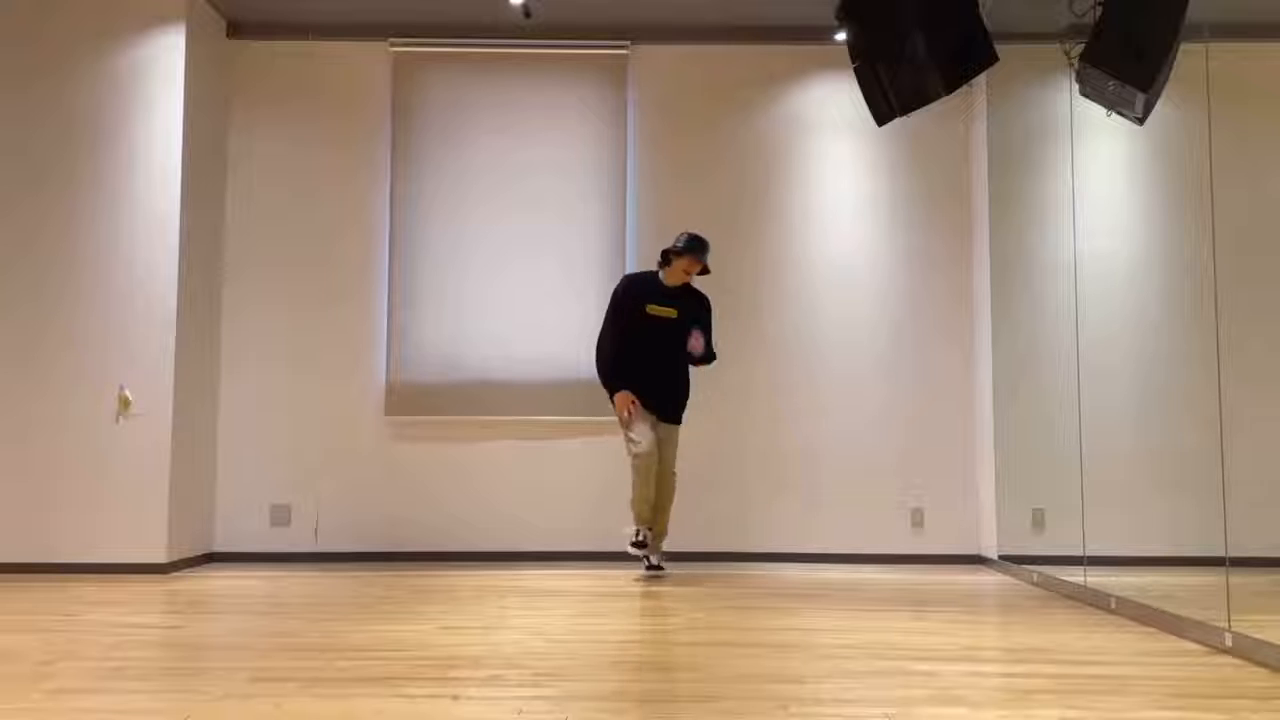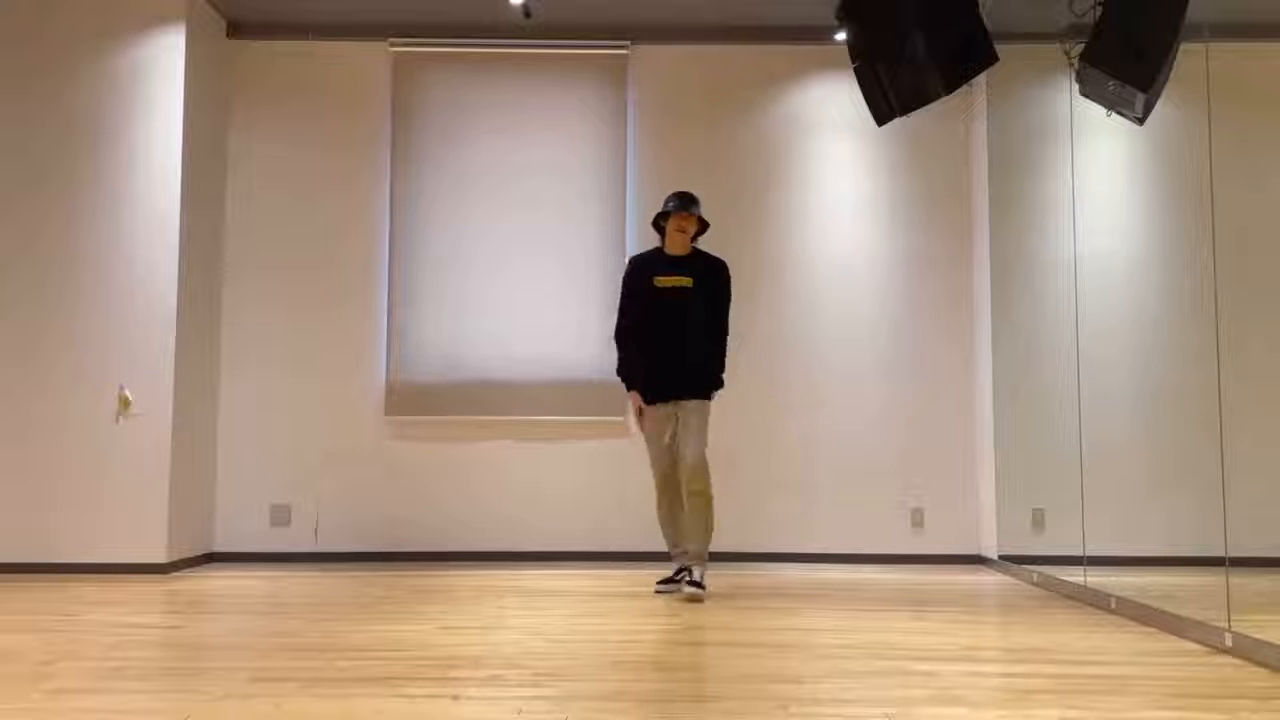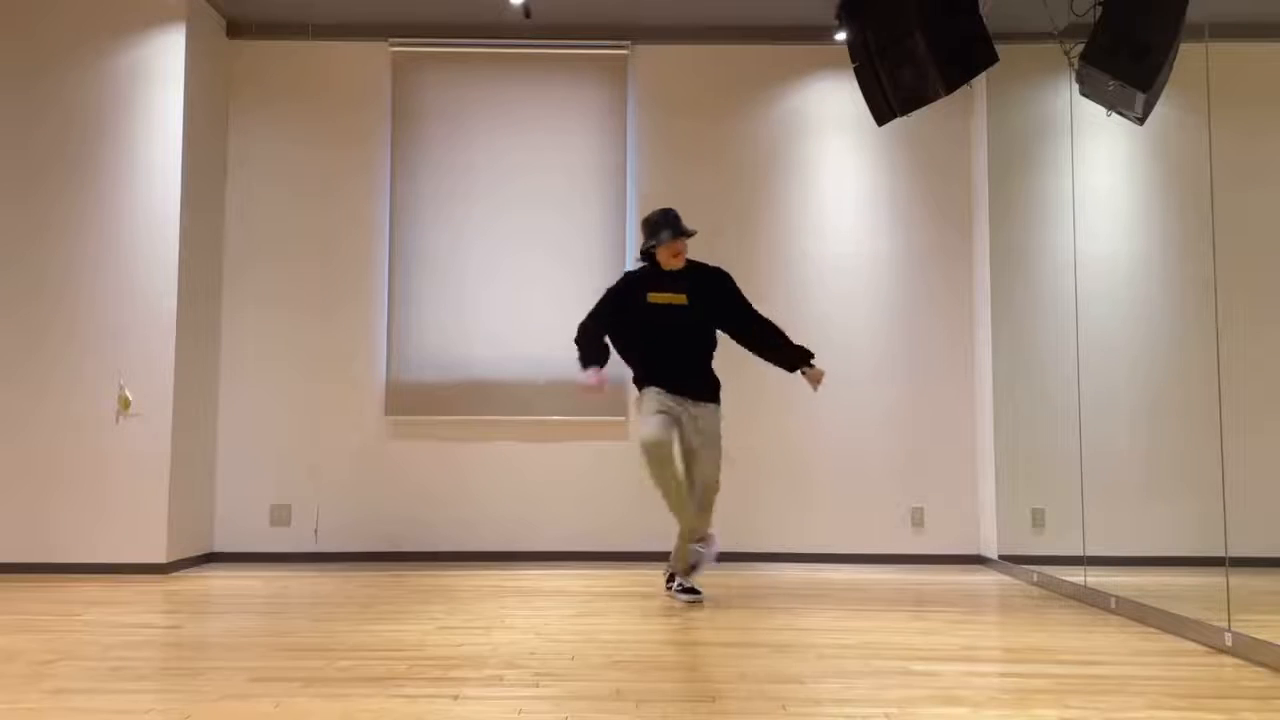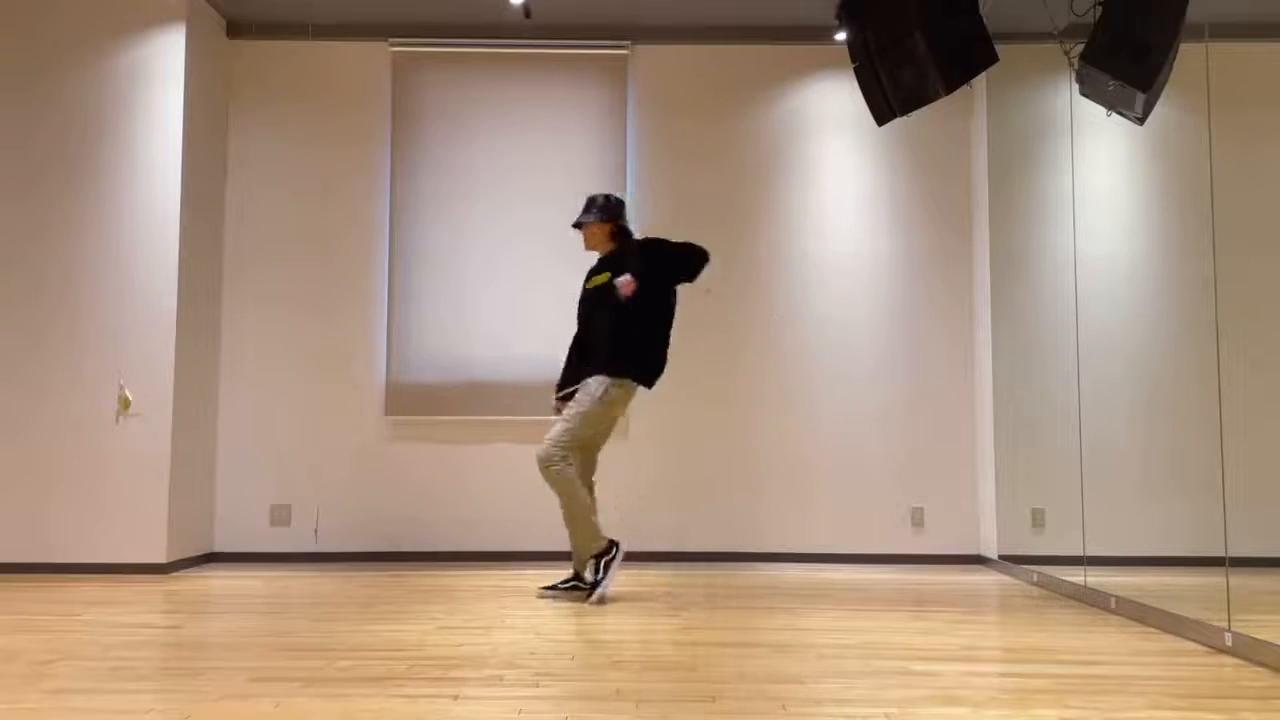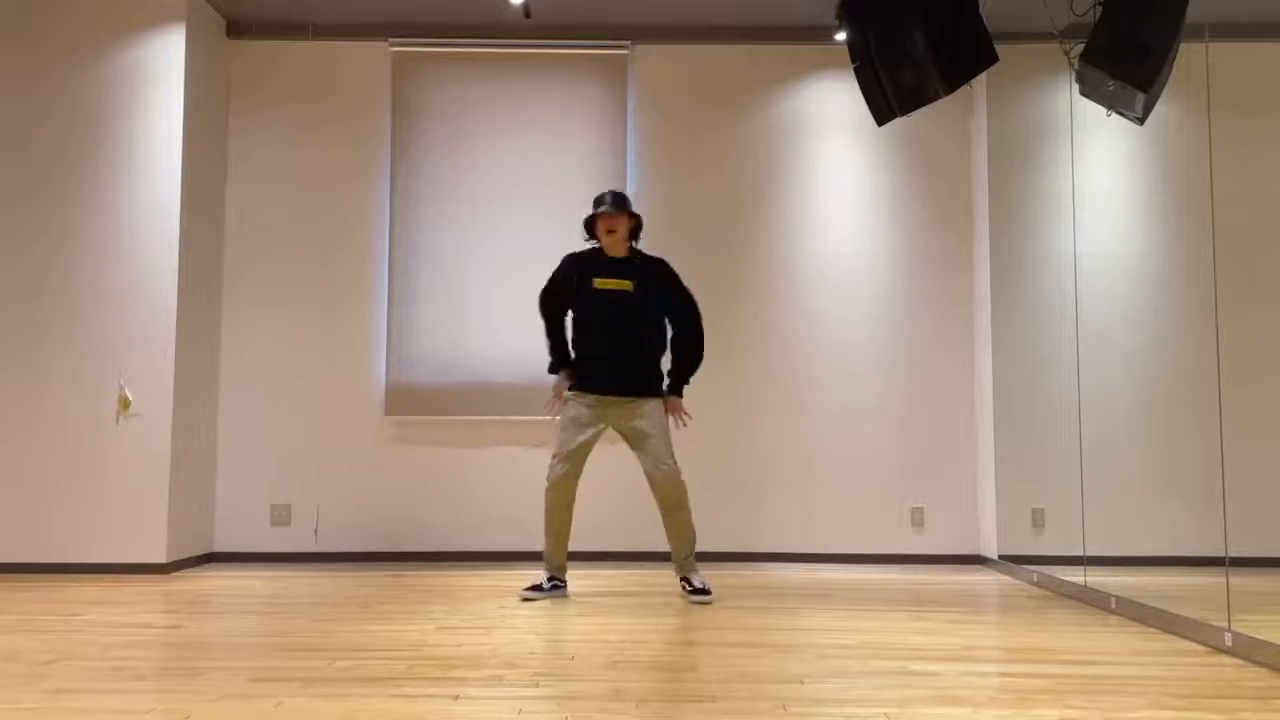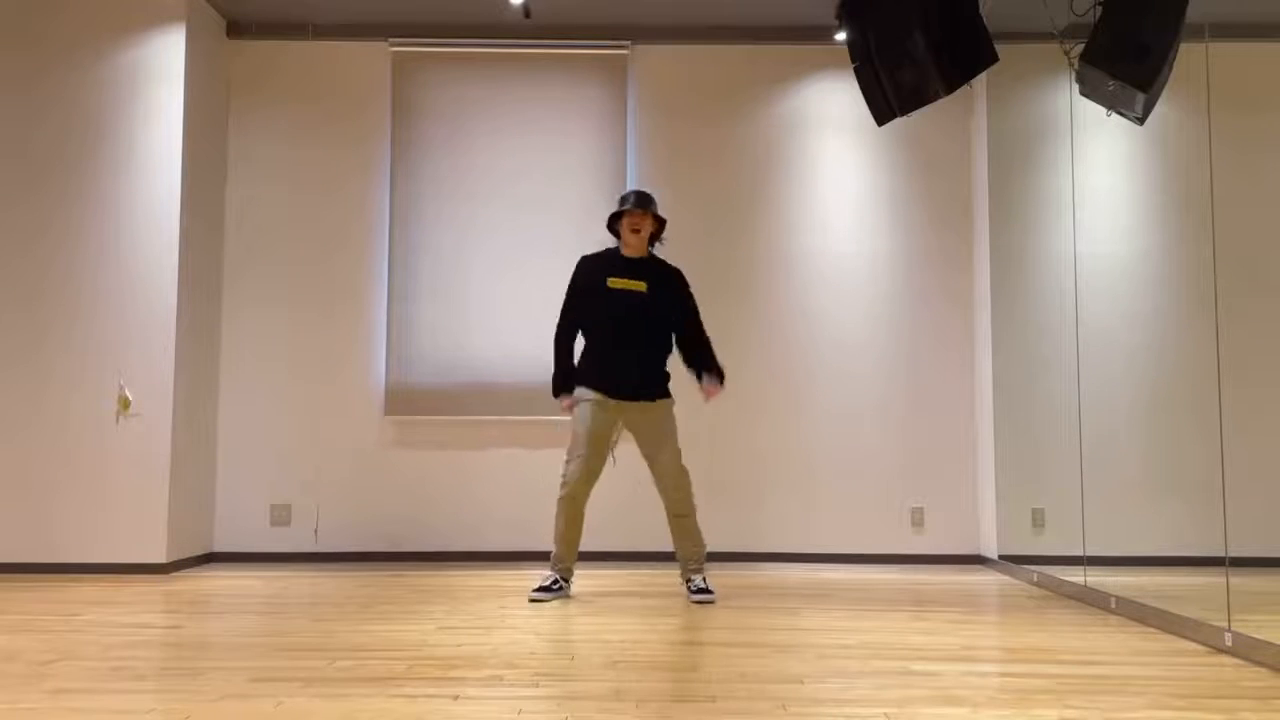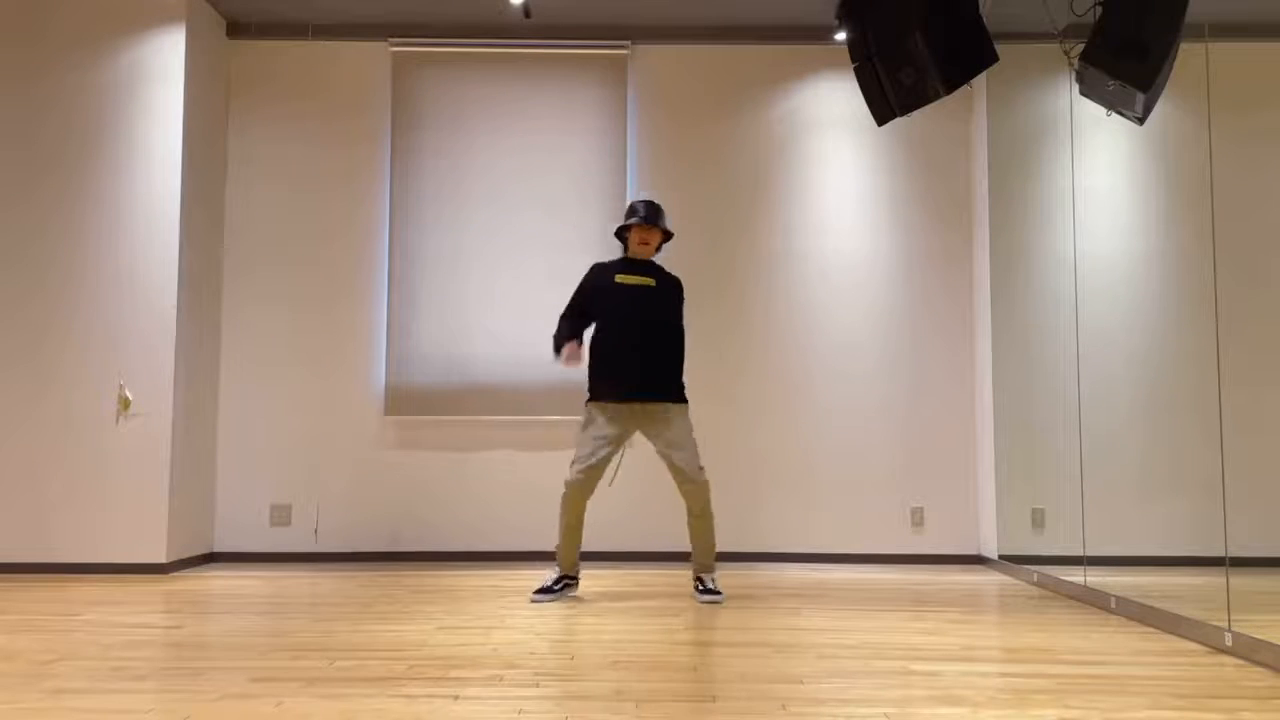
dt=0.7s
person 1, frame 1
left shoulder: (696, 302)
right shoulder: (633, 287)
left elbow: (700, 356)
right elbow: (608, 341)
left wrist: (702, 349)
right wrist: (615, 387)
left hip: (670, 399)
right hip: (633, 394)
left knee: (666, 473)
right knee: (644, 449)
left ankle: (654, 545)
right ankle: (641, 526)
person 1, frame 2
left shoulder: (714, 270)
right shoulder: (641, 267)
left elbow: (717, 334)
right elbow: (627, 332)
left wrist: (712, 381)
right wrist: (631, 385)
left hip: (695, 386)
right hip: (653, 387)
left knee: (693, 465)
right knee: (665, 475)
left ankle: (698, 565)
right ankle: (683, 563)
person 1, frame 3
left shoulder: (711, 281)
right shoulder: (633, 286)
left elbow: (752, 326)
right elbow: (590, 329)
left wrist: (801, 361)
right wrist: (593, 364)
left hip: (703, 398)
right hip: (657, 389)
left knee: (704, 487)
right knee: (653, 441)
left ankle: (679, 572)
right ankle: (698, 537)
person 1, frame 4
left shoulder: (642, 255)
right shoulder: (594, 275)
left elbow: (695, 259)
left wrist: (641, 278)
right wrist: (563, 391)
left hip: (618, 378)
right hip: (593, 379)
left knee: (551, 455)
right knee: (576, 471)
left ankle: (602, 549)
right ankle: (584, 573)
person 1, frame 5
left shoulder: (657, 272)
right shoulder: (577, 266)
left elbow: (689, 327)
right elbow: (552, 311)
left wrist: (676, 387)
right wrist: (562, 367)
left hip: (642, 397)
right hip: (586, 395)
left knee: (667, 477)
right knee: (560, 479)
left ankle: (688, 571)
right ankle: (554, 573)
person 1, frame 6
left shoulder: (668, 278)
right shoulder: (591, 267)
left elbow: (690, 335)
right elbow: (568, 325)
left wrist: (710, 372)
right wrist: (564, 384)
left hip: (651, 397)
right hip: (597, 392)
left knee: (674, 484)
right knee: (574, 483)
left ankle: (694, 573)
right ankle: (561, 573)
person 1, frame 7
left shoulder: (669, 283)
right shoulder: (601, 275)
right elbow: (572, 318)
left wrist: (677, 392)
right wrist: (567, 343)
left hip: (664, 402)
right hip: (607, 400)
left knee: (695, 483)
right knee: (578, 485)
left ankle: (704, 573)
right ankle: (566, 572)
